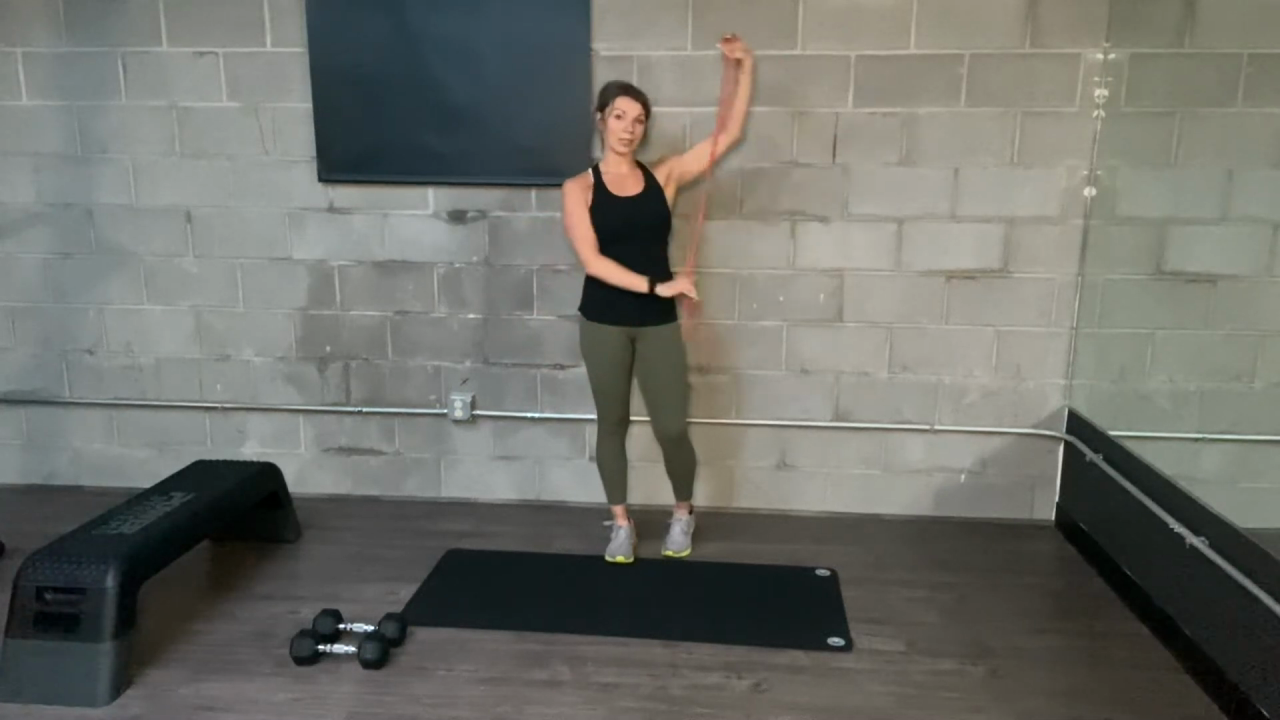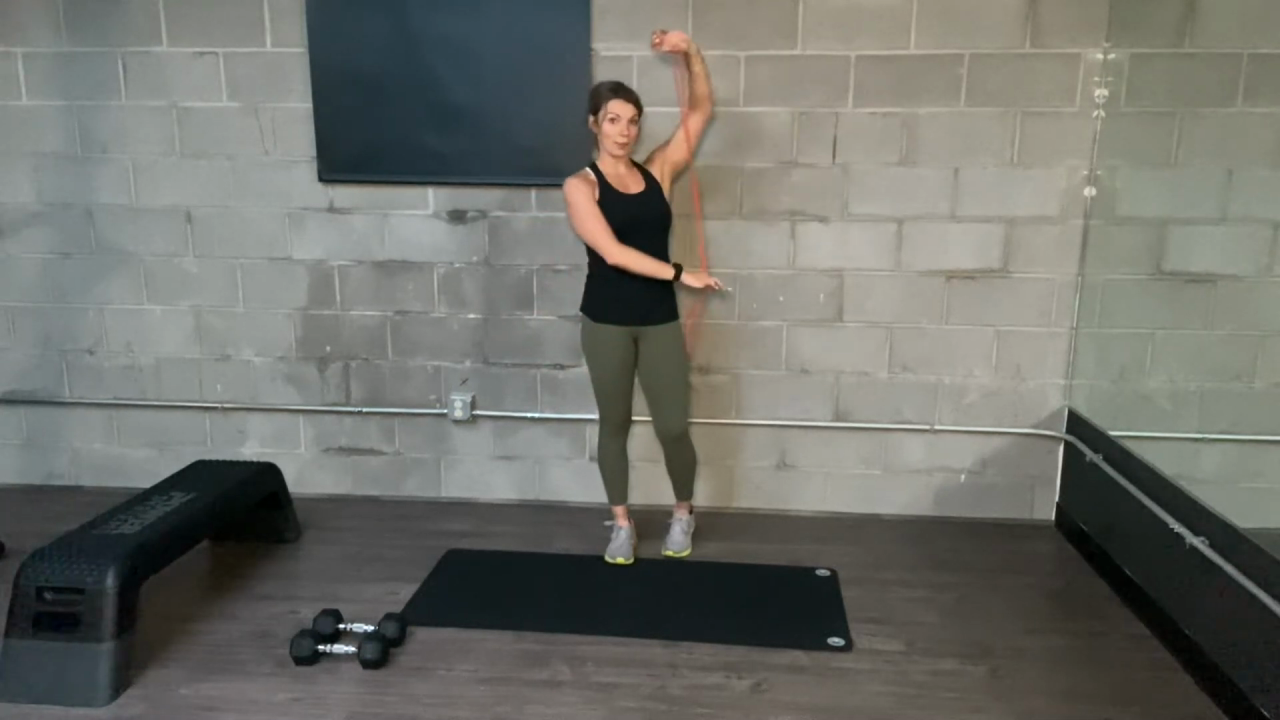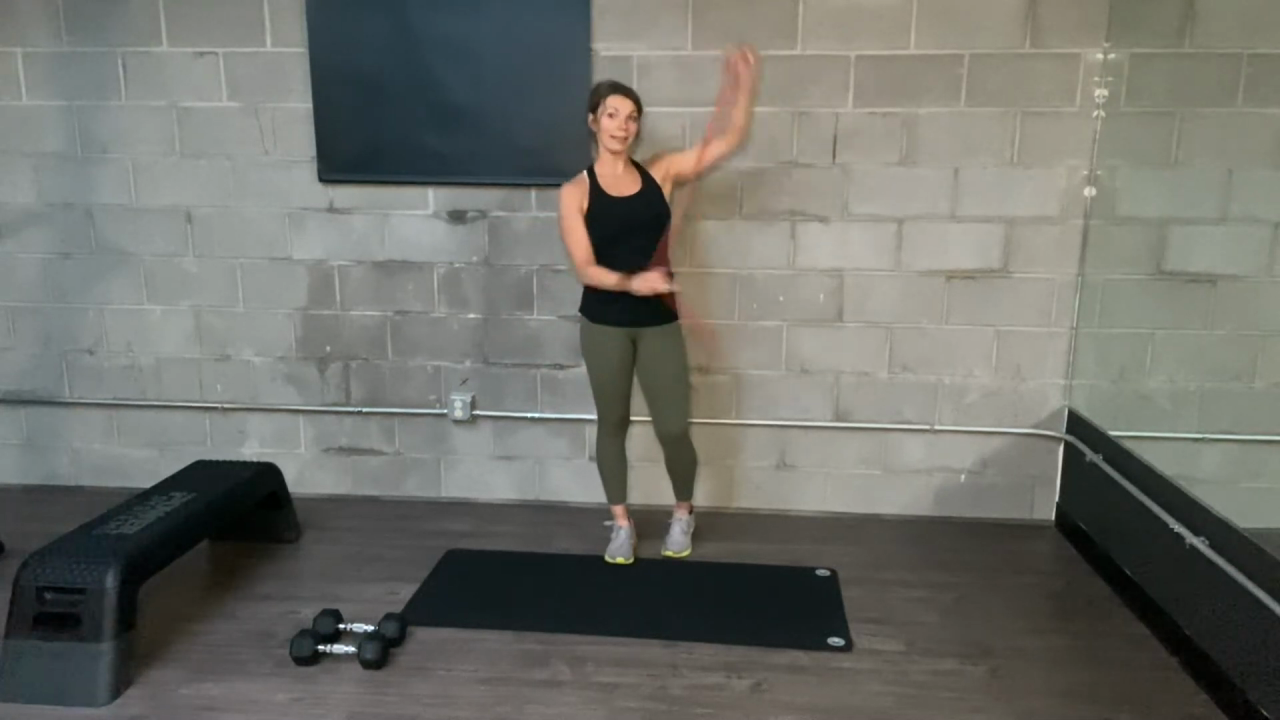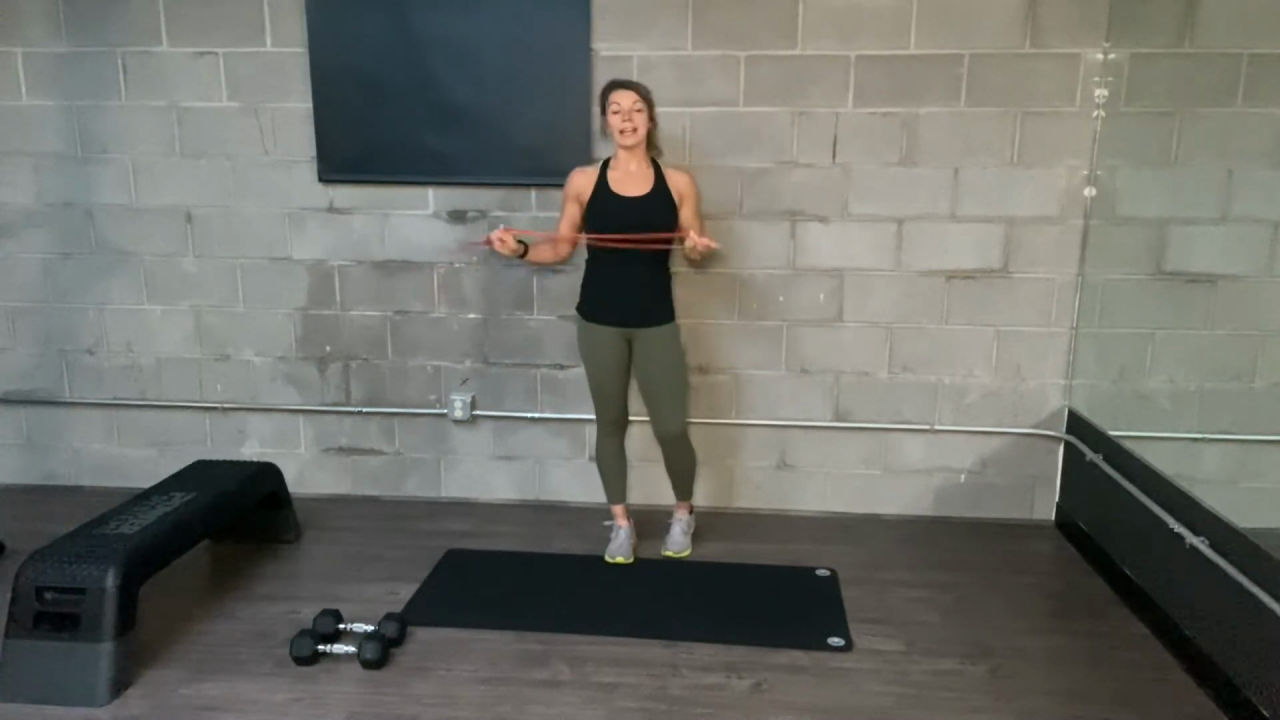
dt=0.5s
person 1, frame 1
left shoulder: (664, 175)
right shoulder: (580, 188)
left elbow: (729, 135)
right elbow: (591, 262)
left wrist: (744, 69)
right wrist: (656, 285)
left hip: (658, 323)
right hip: (604, 322)
left knee: (672, 428)
right knee: (612, 424)
left ankle: (683, 513)
right ankle: (621, 523)
person 1, frame 2
left shoulder: (657, 171)
right shoulder: (580, 185)
left elbow: (701, 111)
right elbow: (612, 252)
left wrist: (691, 54)
right wrist: (680, 273)
left hip: (659, 320)
right hip: (606, 321)
left knee: (673, 426)
right knee: (614, 424)
left ankle: (683, 514)
right ankle: (621, 523)
person 1, frame 3
left shoulder: (660, 173)
right shoulder: (576, 190)
left elbow: (729, 139)
right elbow: (585, 267)
left wrist: (742, 80)
right wrist: (629, 282)
left hip: (658, 322)
right hip: (604, 322)
left knee: (673, 428)
right knee: (612, 424)
left ankle: (683, 513)
right ankle: (621, 523)
person 1, frame 4
left shoulder: (677, 183)
right shoulder: (583, 181)
left elbow: (692, 244)
right elbow: (561, 248)
left wrist: (696, 247)
right wrist: (519, 249)
left hip: (656, 322)
right hip: (599, 320)
left knee: (671, 428)
right knee: (610, 424)
left ankle: (683, 513)
right ankle: (621, 522)
